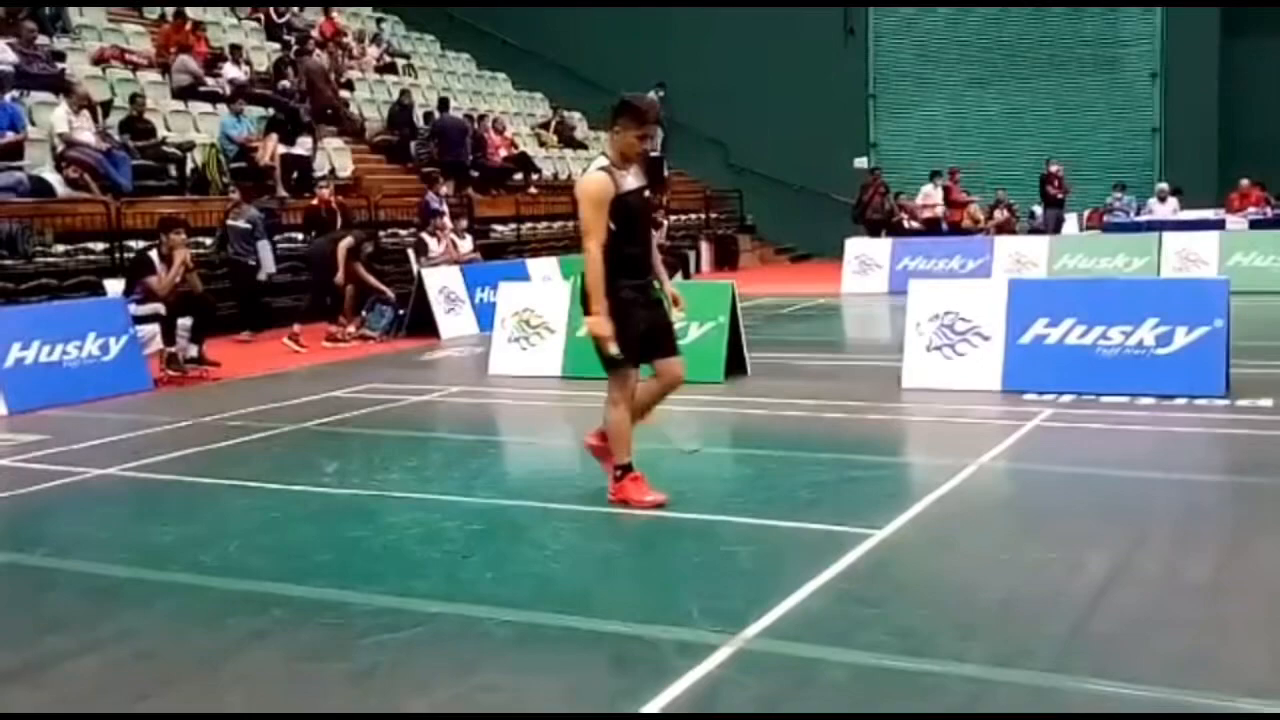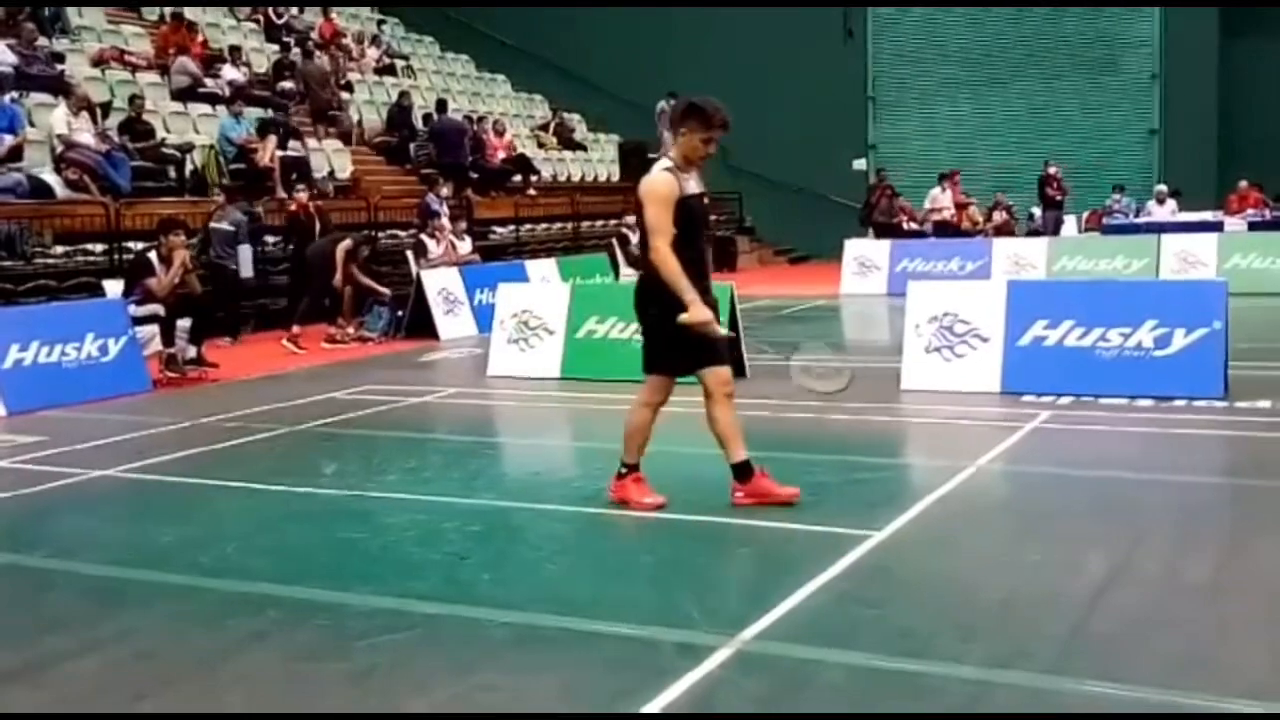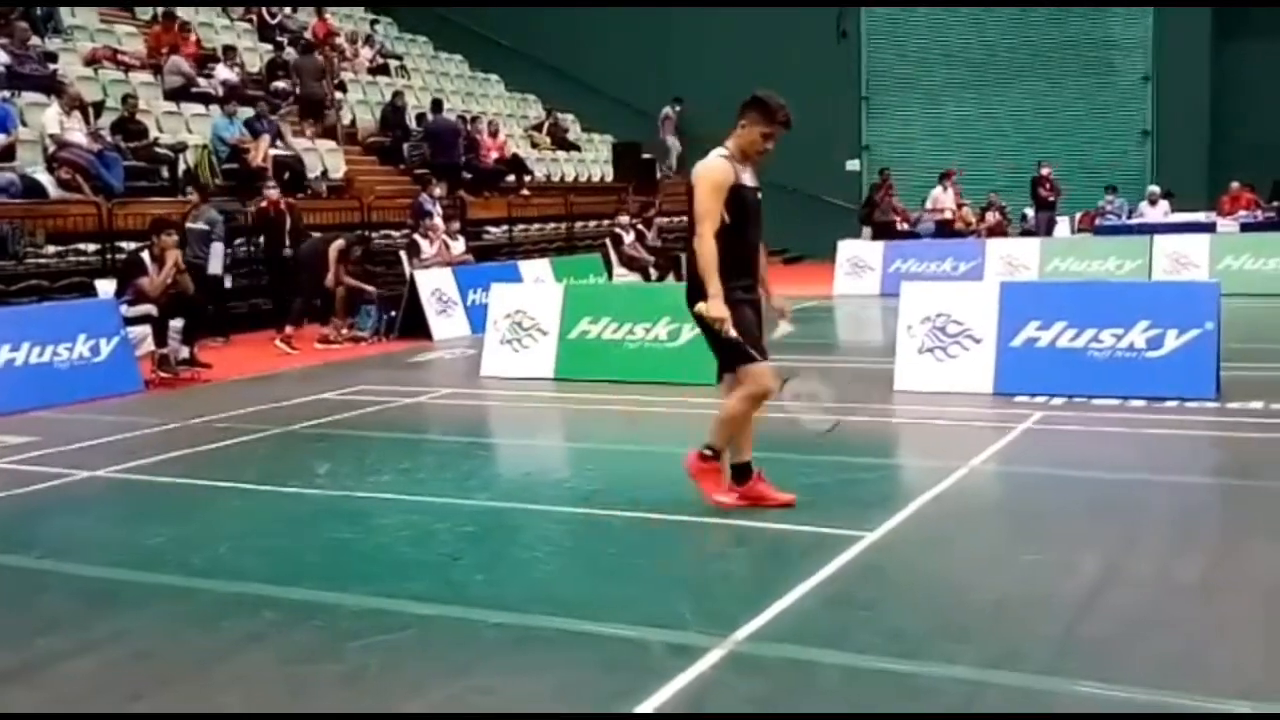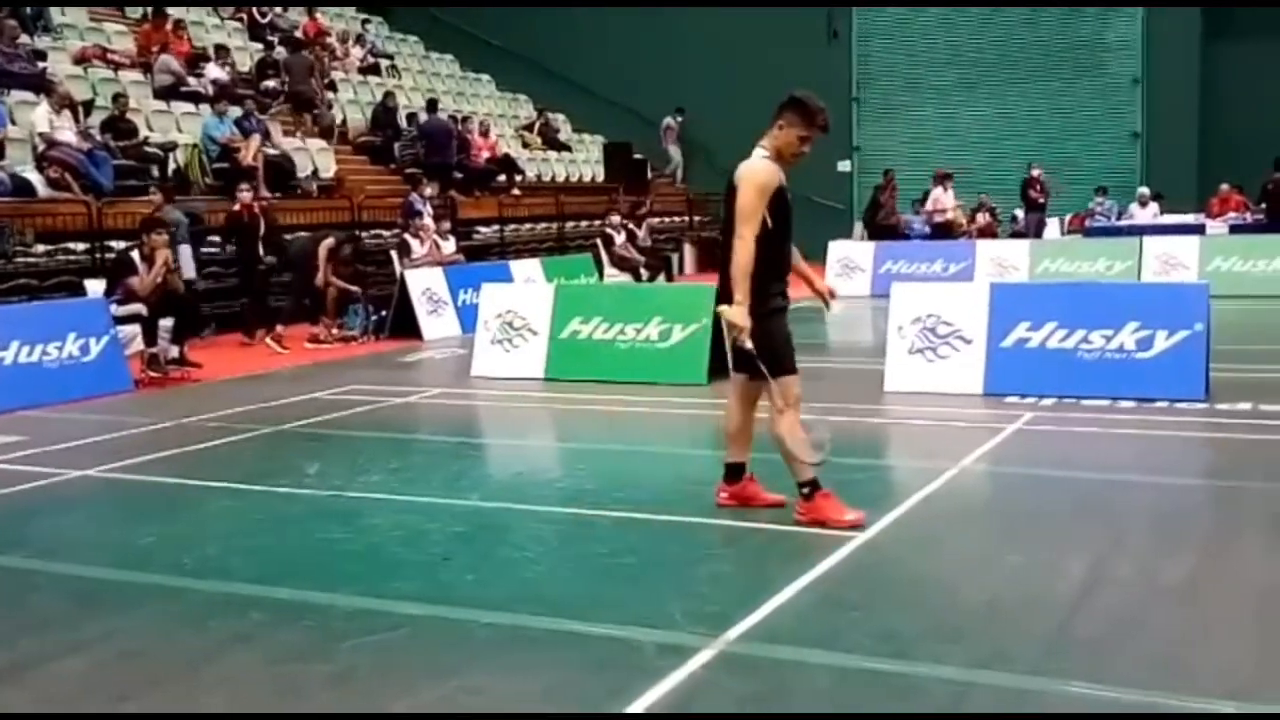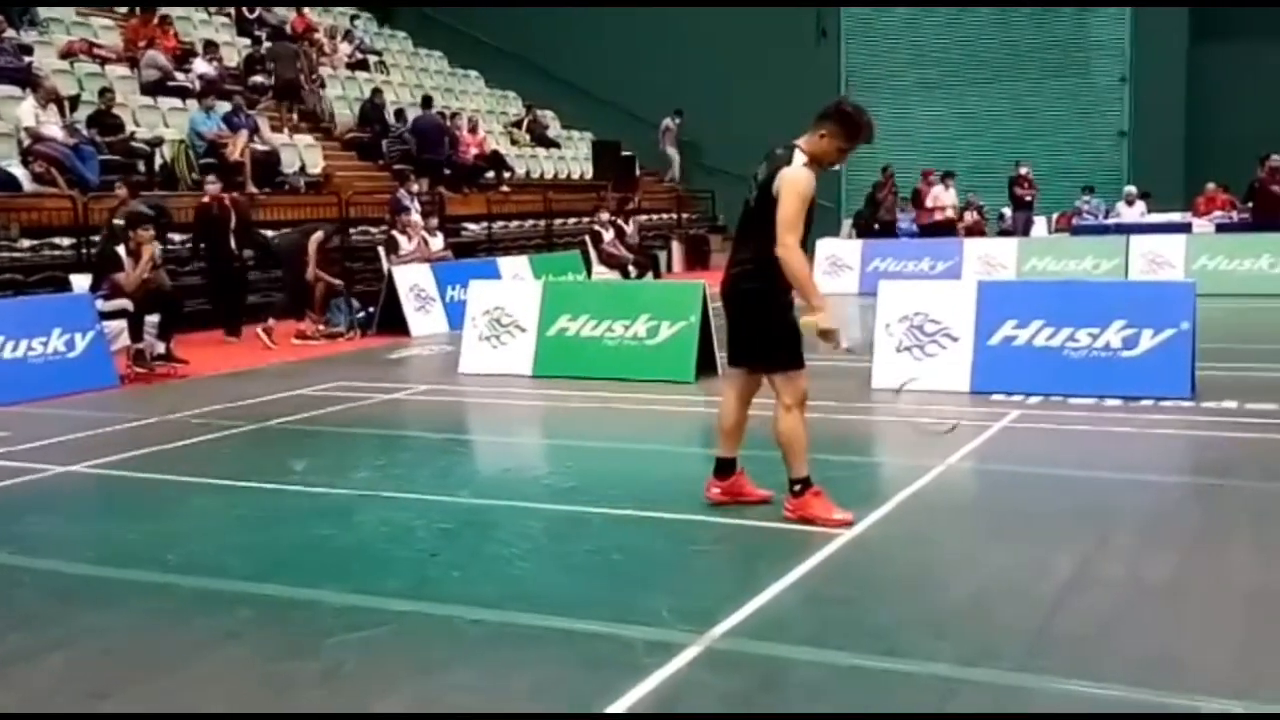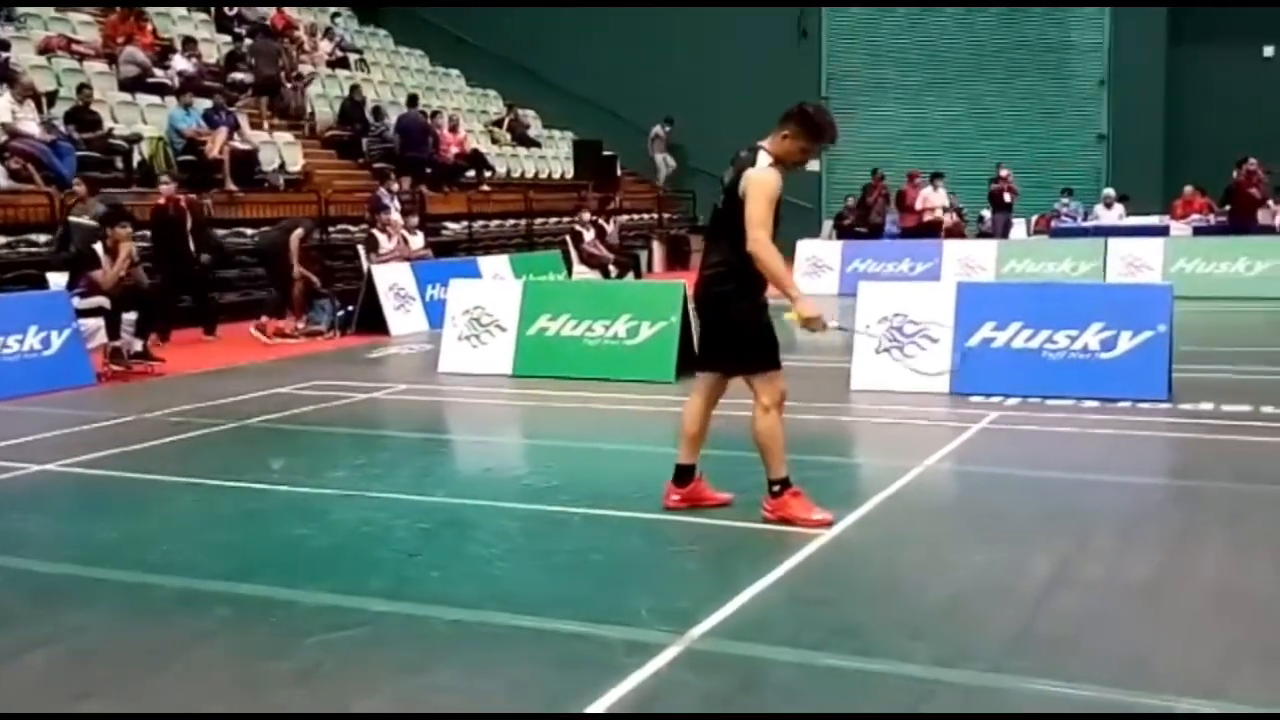
dt=0.3s
person 1, frame 1
left shoulder: (638, 171)
right shoulder: (597, 181)
right elbow: (593, 250)
left wrist: (664, 281)
right wrist: (599, 314)
left hip: (645, 290)
right hip: (613, 296)
left knee: (671, 374)
right knee: (623, 387)
left ankle: (606, 438)
right ankle: (621, 476)
person 1, frame 2
left shoulder: (693, 176)
right shoulder: (660, 181)
right elbow: (659, 250)
right wrist: (692, 304)
left hip: (698, 296)
right hip: (666, 302)
left knee: (721, 387)
right knee: (655, 393)
left ankle: (746, 480)
right ankle: (626, 478)
person 1, frame 3
left shoulder: (748, 173)
right shoulder: (716, 169)
right elbow: (705, 237)
left wrist: (769, 292)
right wrist: (716, 299)
left hip: (744, 292)
right hip: (721, 296)
left knee: (742, 384)
right knee: (760, 383)
left ankle: (743, 478)
right ankle: (707, 458)
person 1, frame 4
left shoulder: (774, 170)
right shoulder: (758, 170)
right elbow: (743, 241)
left wrist: (812, 279)
right wrist: (739, 304)
left hip: (766, 297)
right hip: (756, 302)
left knee: (745, 389)
right knee: (788, 396)
left ankle: (735, 483)
right ankle: (811, 498)
person 1, frame 5
left shoulder: (780, 159)
right shoulder: (797, 176)
right elbow: (787, 250)
right wrist: (818, 308)
left hip: (744, 284)
right hip: (762, 292)
left knee: (740, 384)
right knee: (792, 393)
left ankle: (725, 476)
right ankle: (802, 495)
person 1, frame 6
left shoulder: (747, 161)
right shoulder: (764, 176)
right elbow: (758, 245)
right wrist: (797, 299)
left hip: (715, 288)
right hip: (735, 295)
left knee: (705, 389)
right knee: (770, 393)
left ankle: (684, 483)
right ankle: (780, 496)
